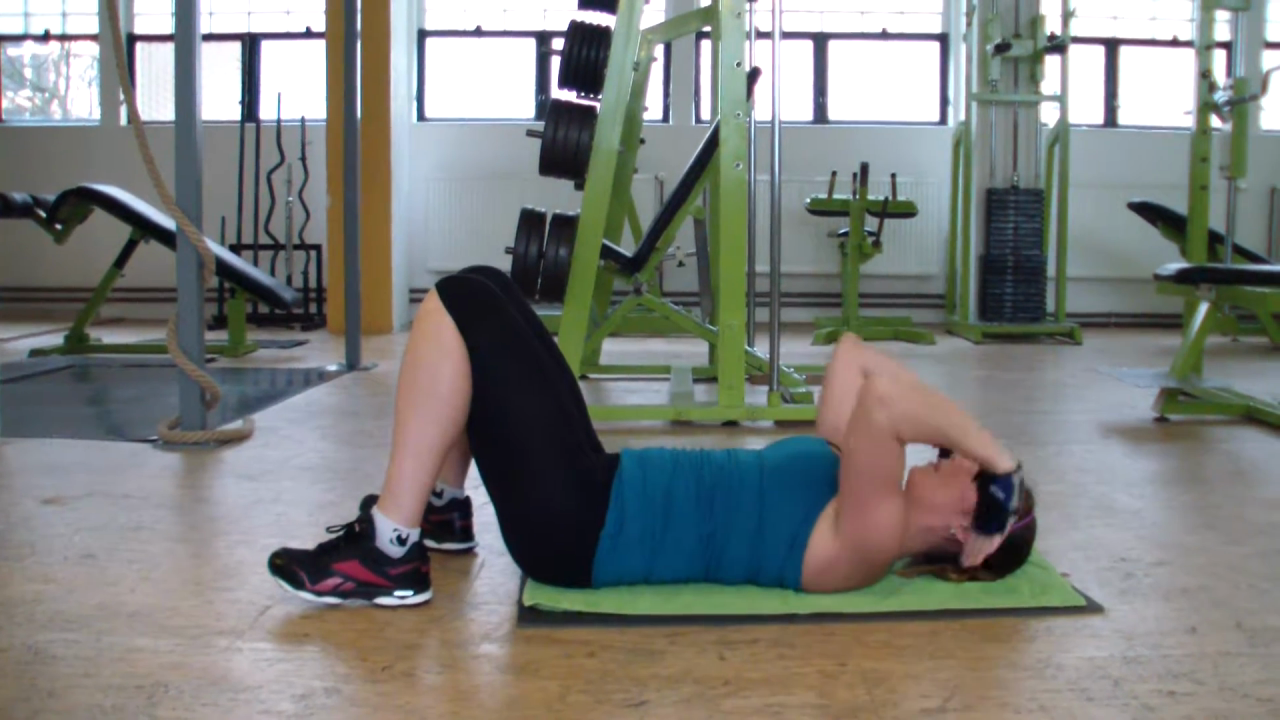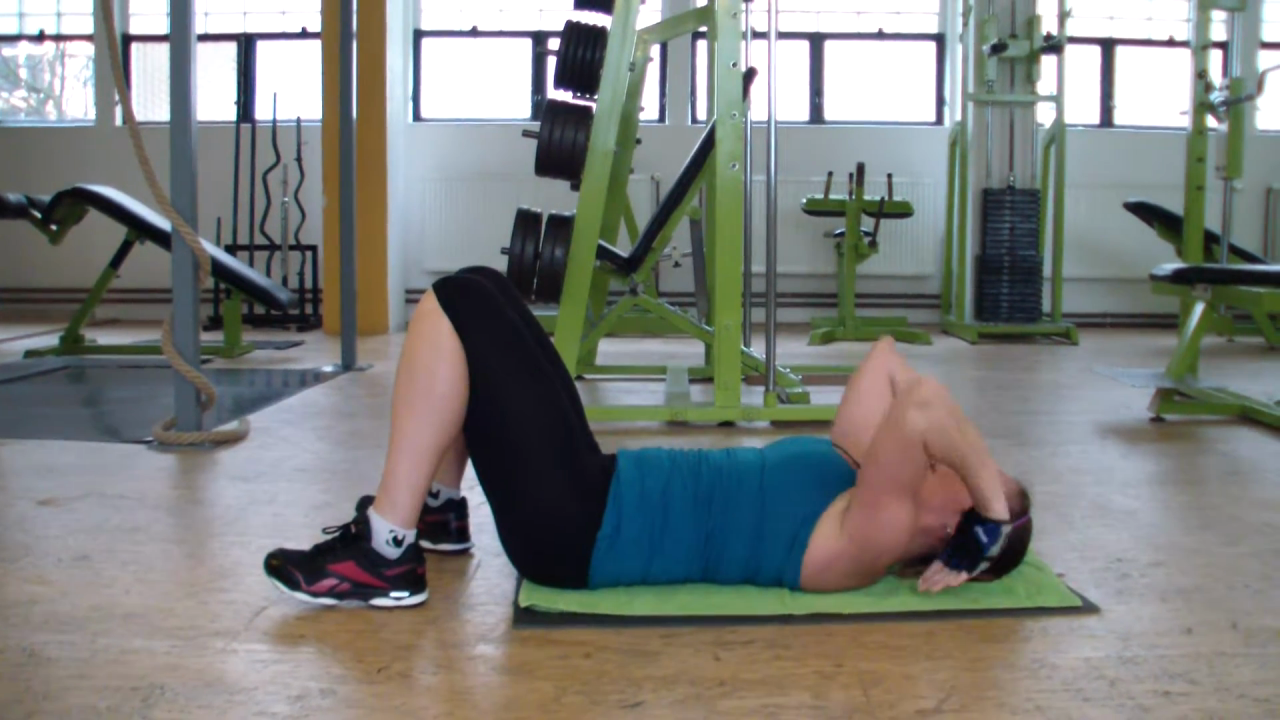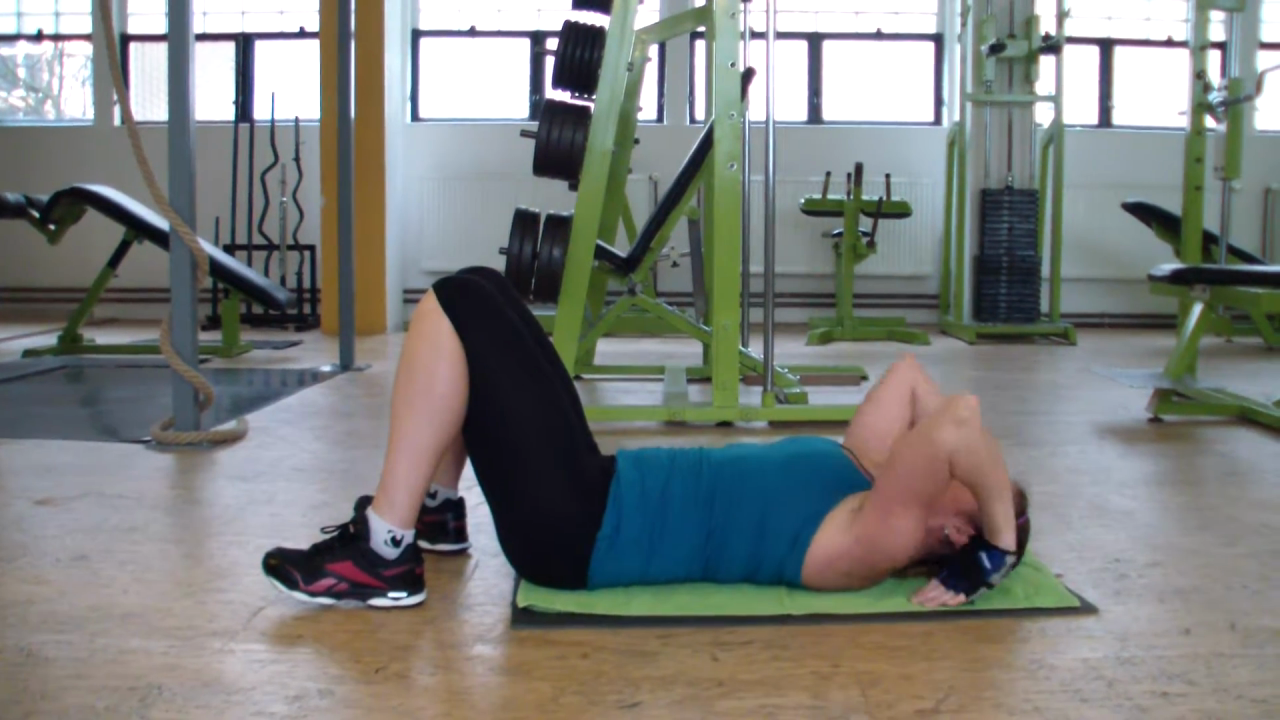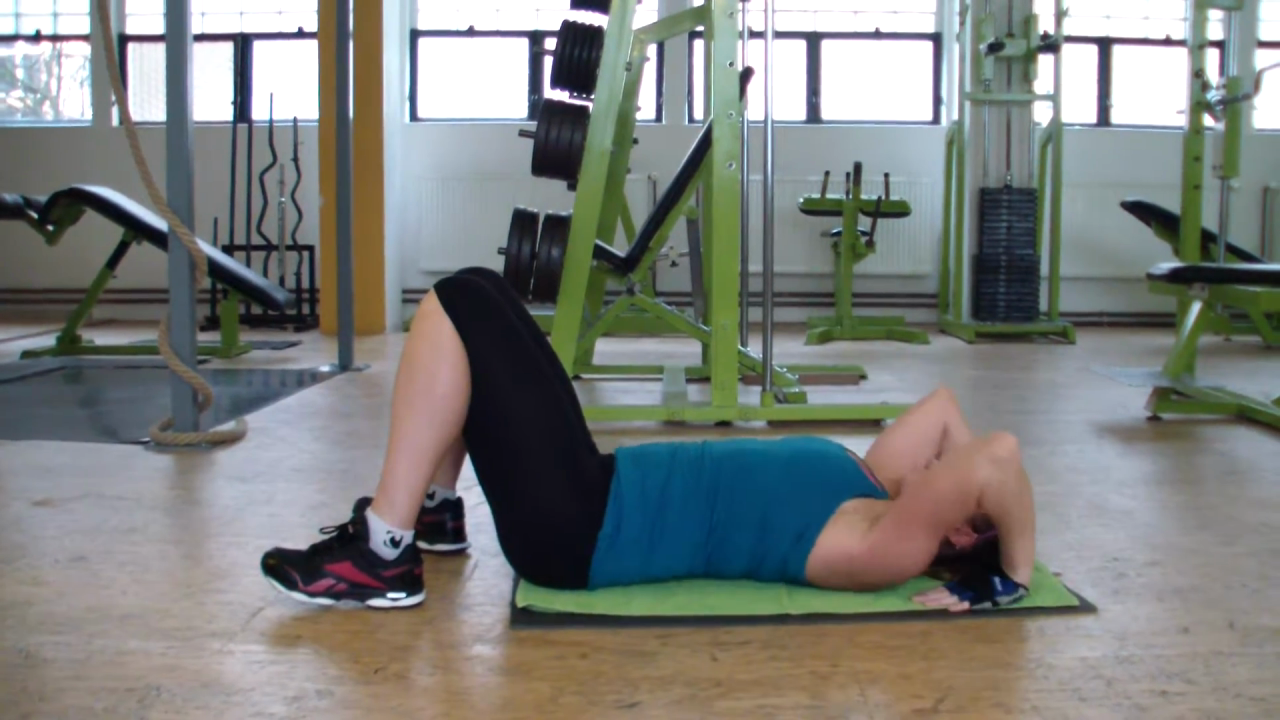
dt=0.2s
person 1, frame 1
left shoulder: (871, 541)
right shoulder: (859, 492)
left elbow: (887, 402)
right elbow: (851, 355)
left wrist: (998, 467)
right wrist: (969, 431)
left hip: (579, 532)
right hip: (600, 497)
left knee: (458, 305)
right knee: (479, 291)
left ankle: (390, 553)
right ankle: (442, 510)
person 1, frame 2
left shoulder: (873, 539)
right shoulder: (859, 483)
left elbow: (928, 410)
right elbow: (885, 359)
left wrist: (996, 521)
right wrist: (971, 459)
left hip: (573, 534)
right hip: (596, 499)
left knee: (455, 306)
right knee: (477, 291)
left ankle: (386, 554)
right ankle: (438, 511)
person 1, frame 3
left shoulder: (882, 541)
right shoulder: (868, 487)
left elbow: (963, 424)
right elbow: (907, 375)
left hip: (573, 534)
right hip: (595, 497)
left knee: (457, 307)
right knee: (476, 293)
left ankle: (382, 556)
right ankle: (435, 514)
person 1, frame 4
left shoulder: (887, 549)
right shoulder: (876, 492)
left elbow: (999, 455)
right elbow: (941, 401)
left hip: (571, 532)
right hip: (596, 494)
left knee: (458, 306)
right knee: (473, 295)
left ankle: (381, 554)
right ankle: (432, 512)
